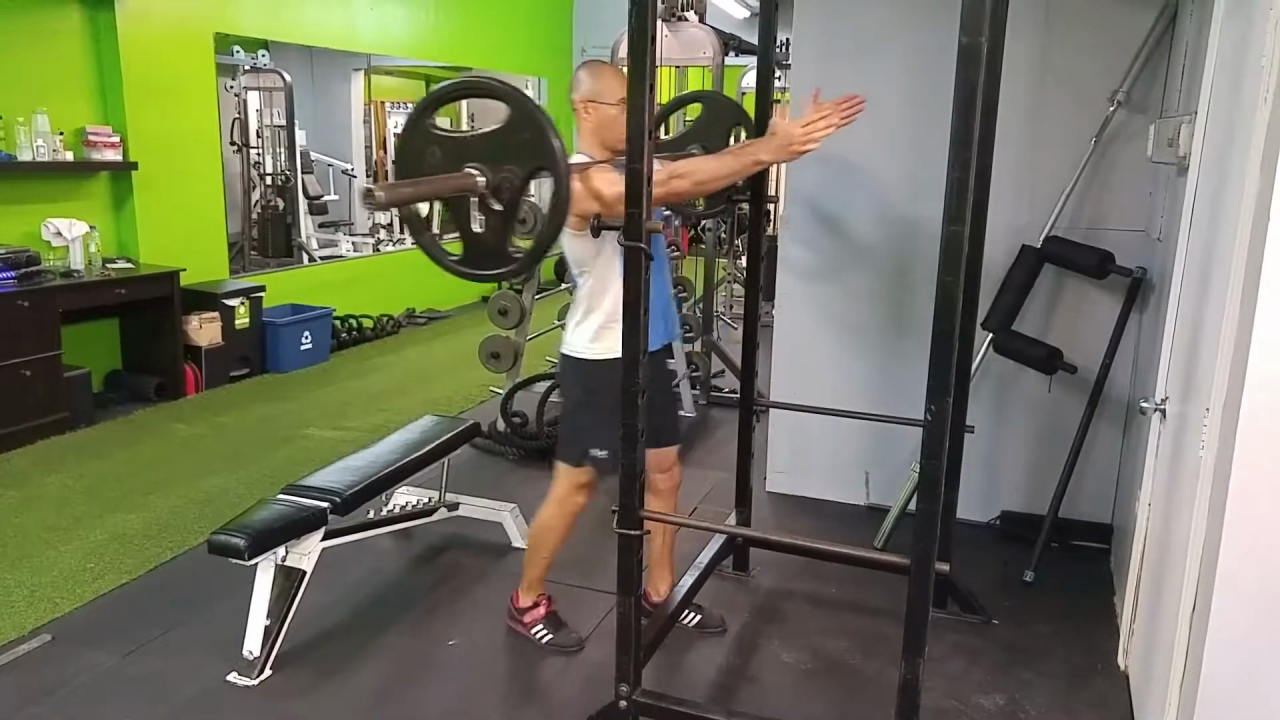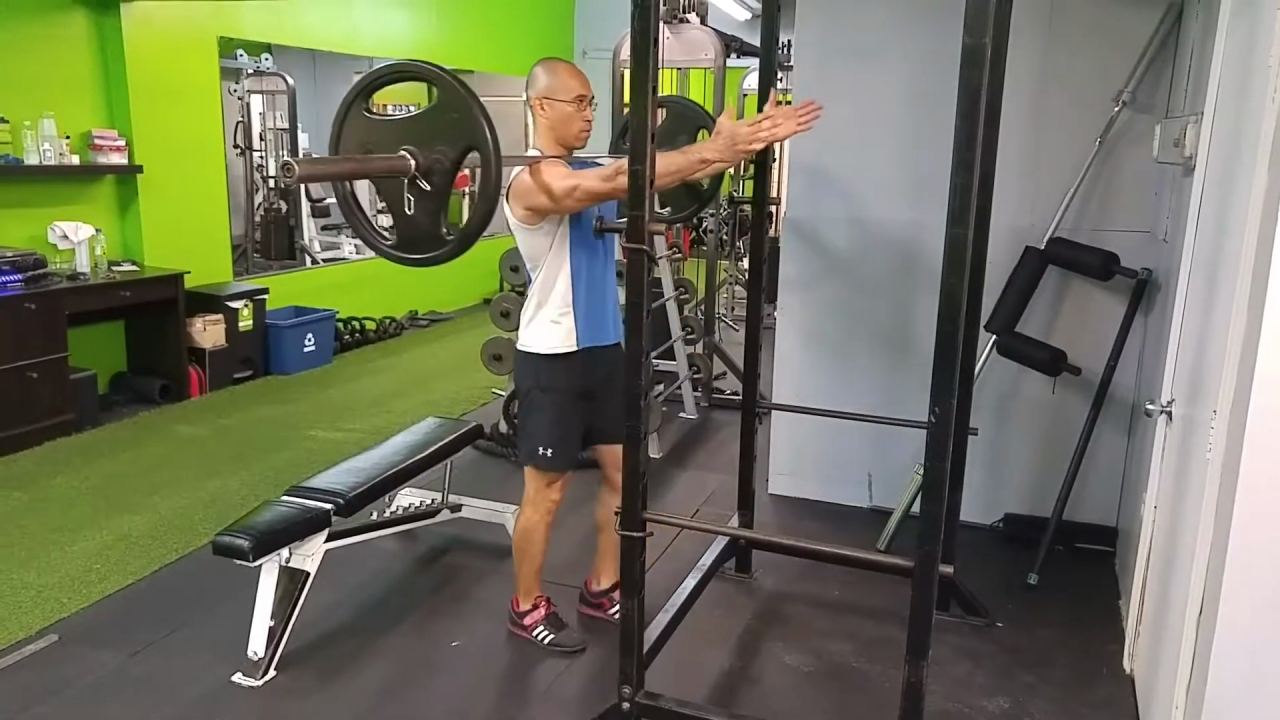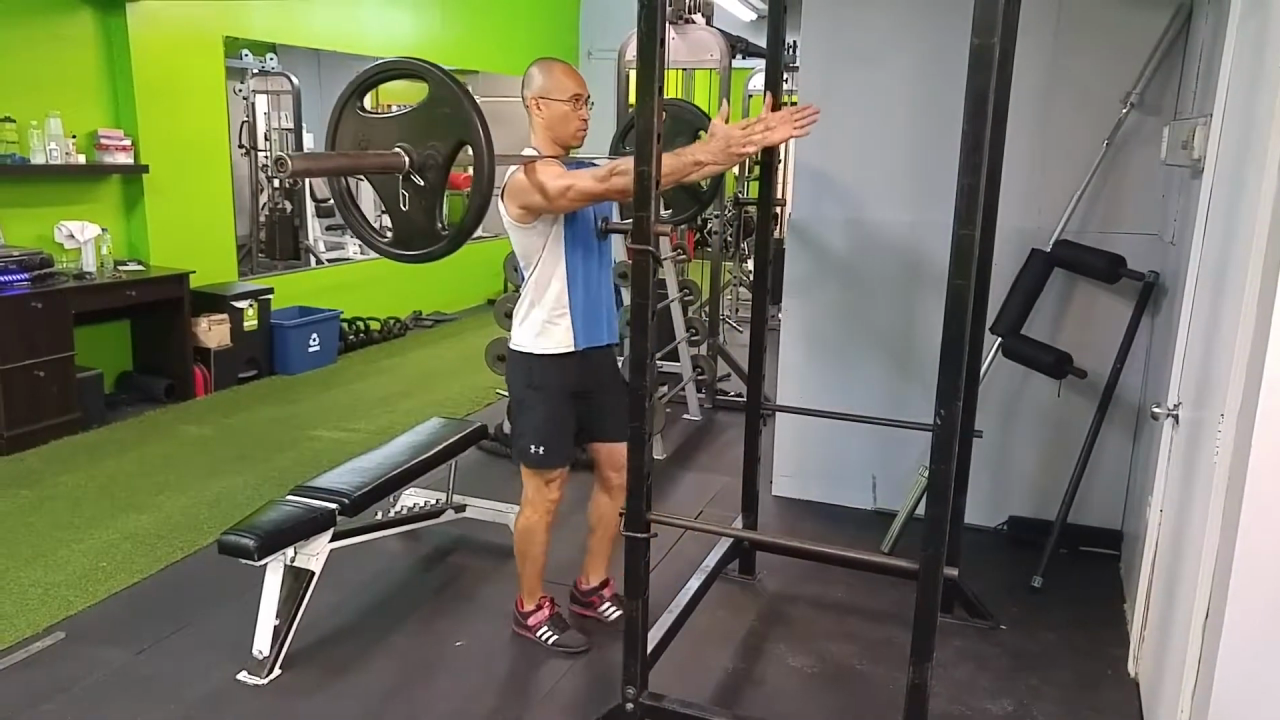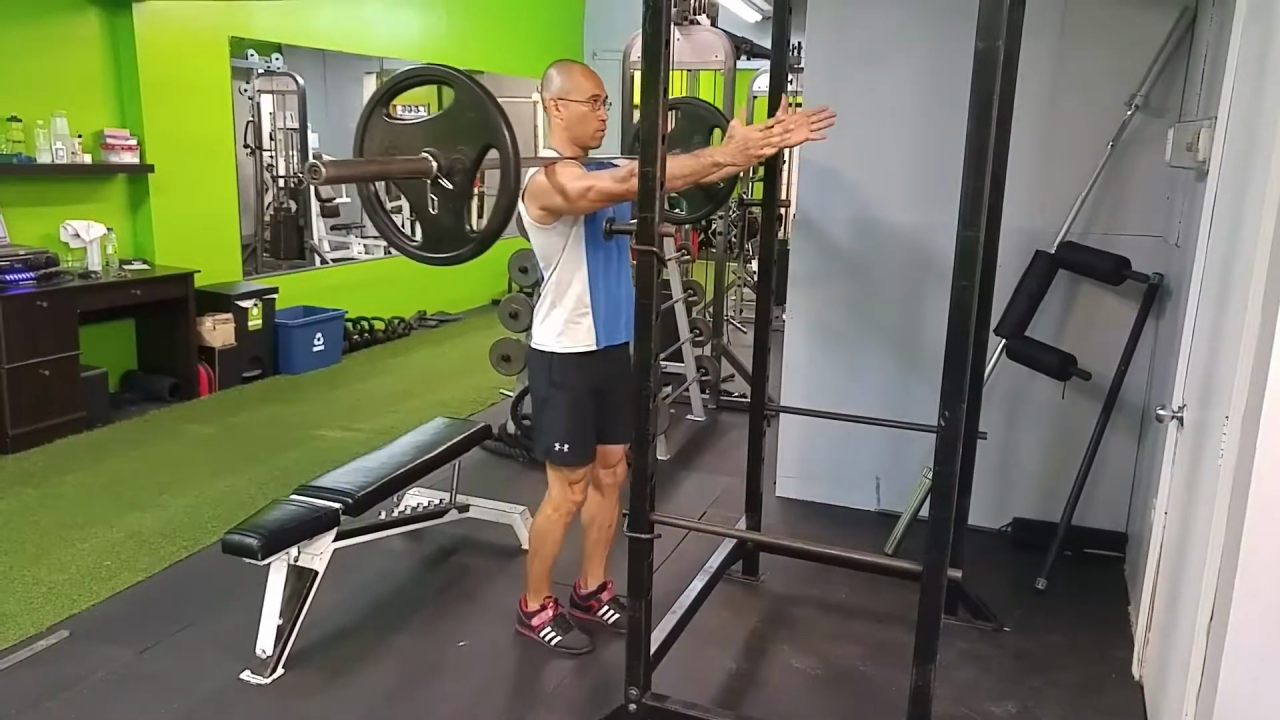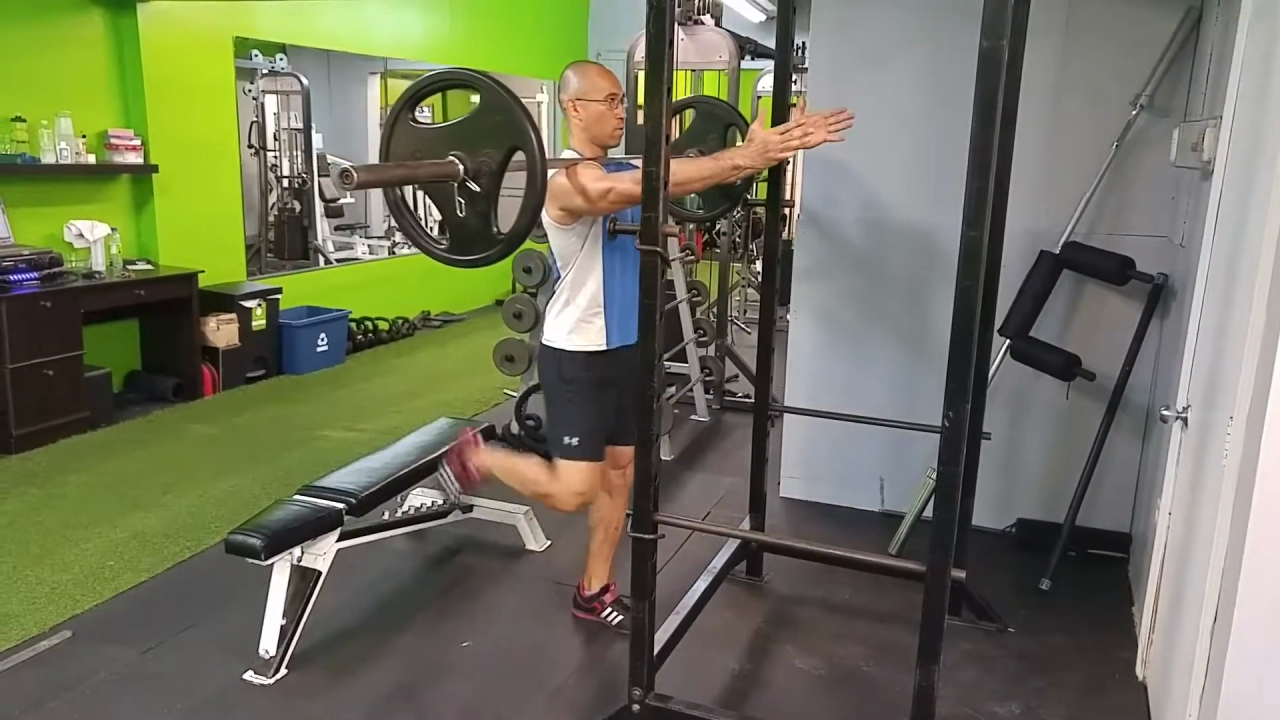
dt=0.4s
person 1, frame 1
right shoulder: (583, 184)
left elbow: (693, 173)
right elbow: (672, 186)
left wrist: (783, 139)
right wrist: (770, 152)
left hip: (648, 354)
right hip: (599, 362)
left knee: (664, 476)
right knee: (573, 491)
left ankle: (659, 595)
right ankle: (527, 602)
person 1, frame 2
left shoulder: (590, 173)
right shoulder: (533, 182)
right elbow: (616, 183)
left wrist: (750, 138)
right wrist: (712, 150)
left hip: (603, 348)
right hip: (552, 358)
left knee: (624, 472)
right knee: (546, 491)
left ankle: (601, 588)
right ankle: (527, 607)
person 1, frame 3
left shoulder: (586, 174)
right shoulder: (527, 181)
left elbow: (648, 178)
right elbow: (610, 183)
left wrist: (748, 144)
right wrist: (704, 151)
left hip: (595, 350)
right hip: (545, 357)
left knee: (617, 471)
right knee: (545, 492)
left ankle: (593, 586)
right ankle: (531, 607)
person 1, frame 4
left shoulder: (603, 173)
right shoulder: (548, 182)
left elbow: (682, 176)
right elbow: (629, 183)
left wrist: (763, 146)
right wrist: (723, 154)
left hip: (610, 348)
right hip: (565, 356)
left knee: (611, 474)
right knee: (568, 491)
left ankle: (591, 590)
right ankle: (535, 607)
person 1, frame 5
left shoulder: (623, 171)
right shoulder: (569, 181)
left elbow: (671, 179)
right elbow: (649, 186)
left wrist: (779, 144)
right wrist: (743, 157)
left hip: (624, 347)
right hip: (578, 354)
left knee: (620, 475)
right knee: (571, 489)
left ankle: (594, 592)
right ankle: (476, 457)
